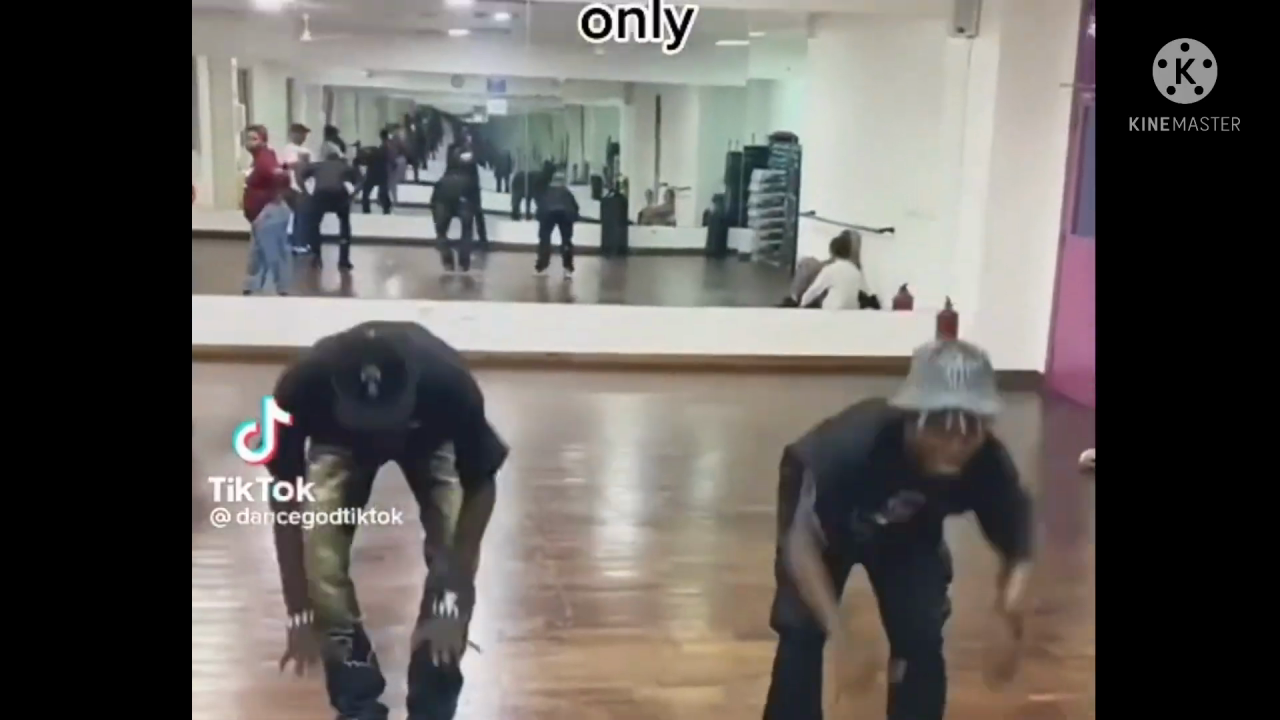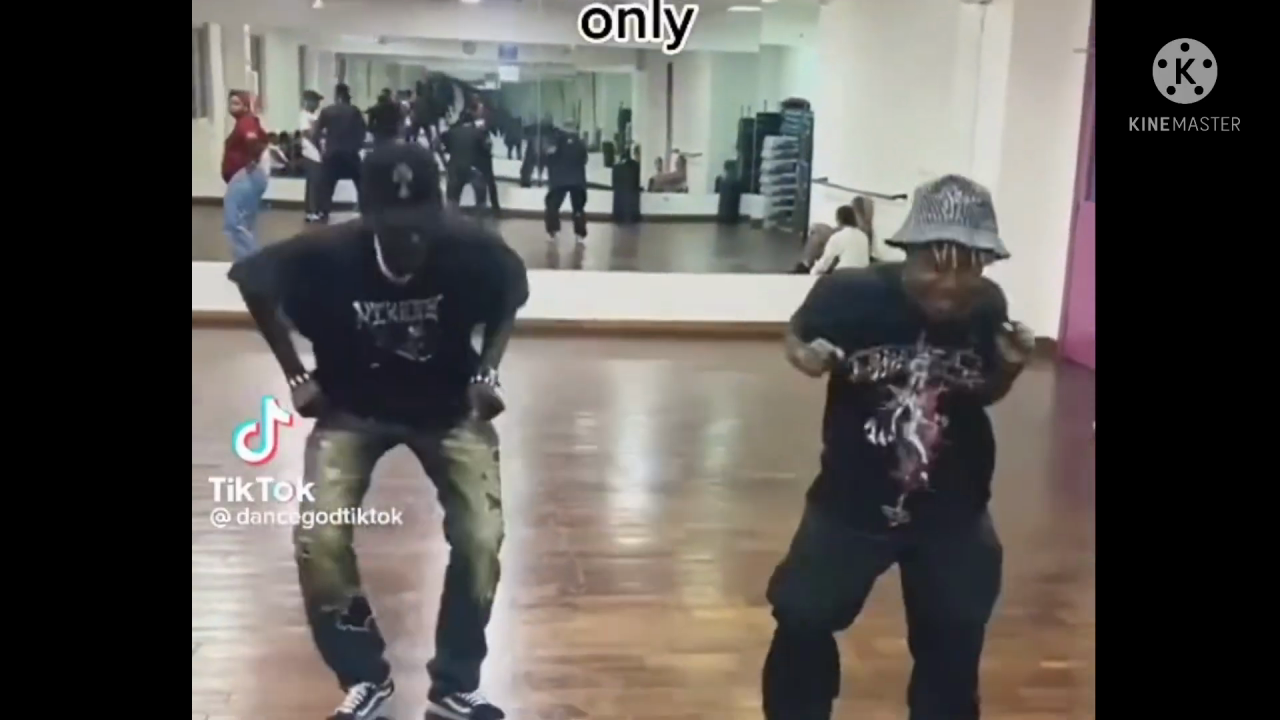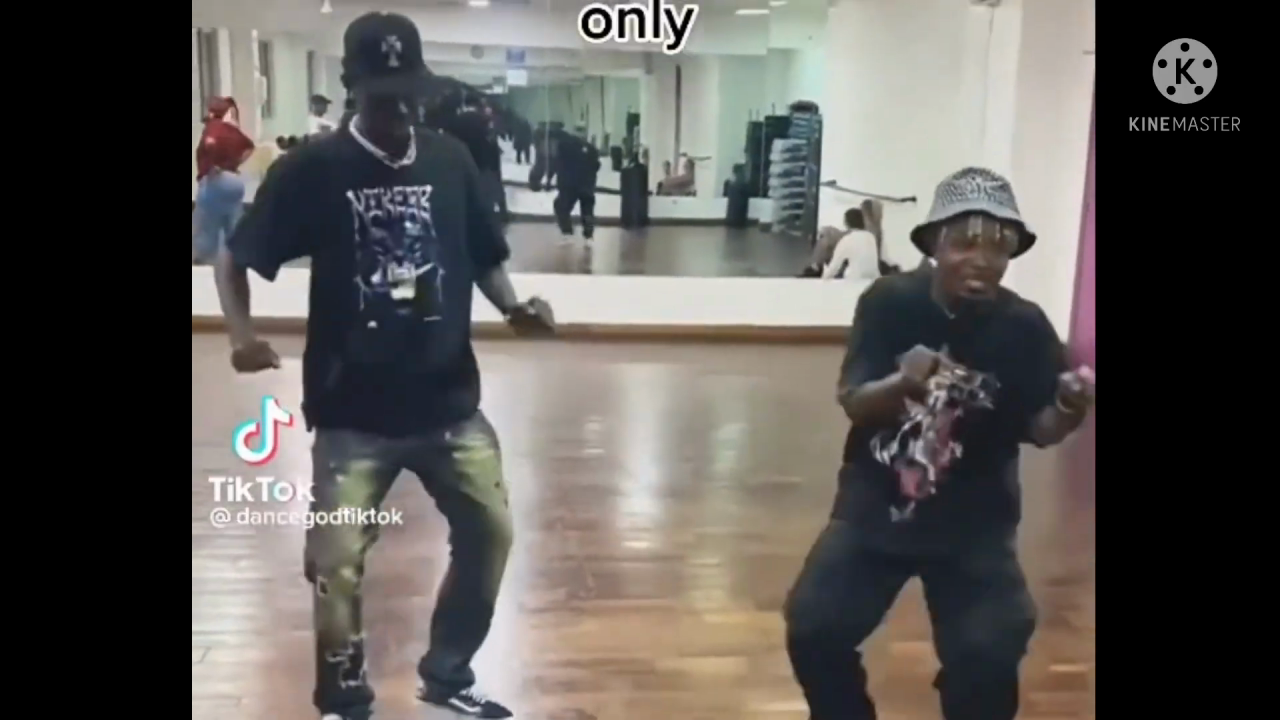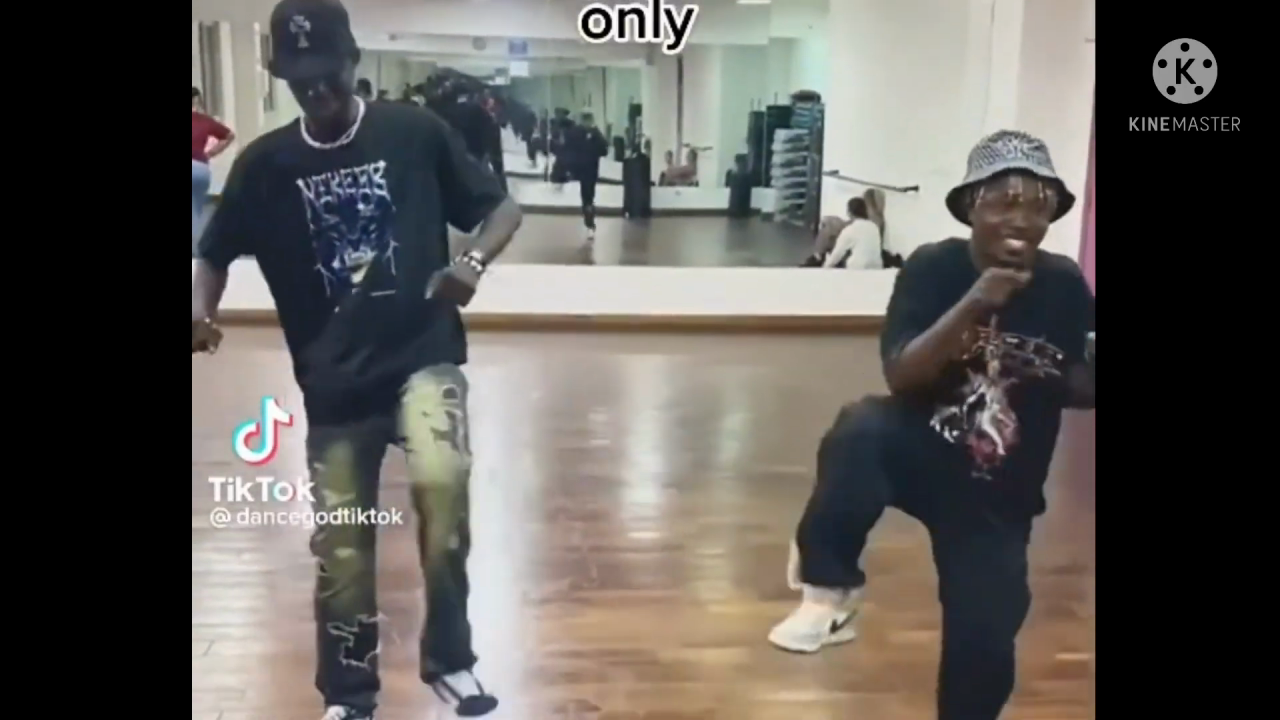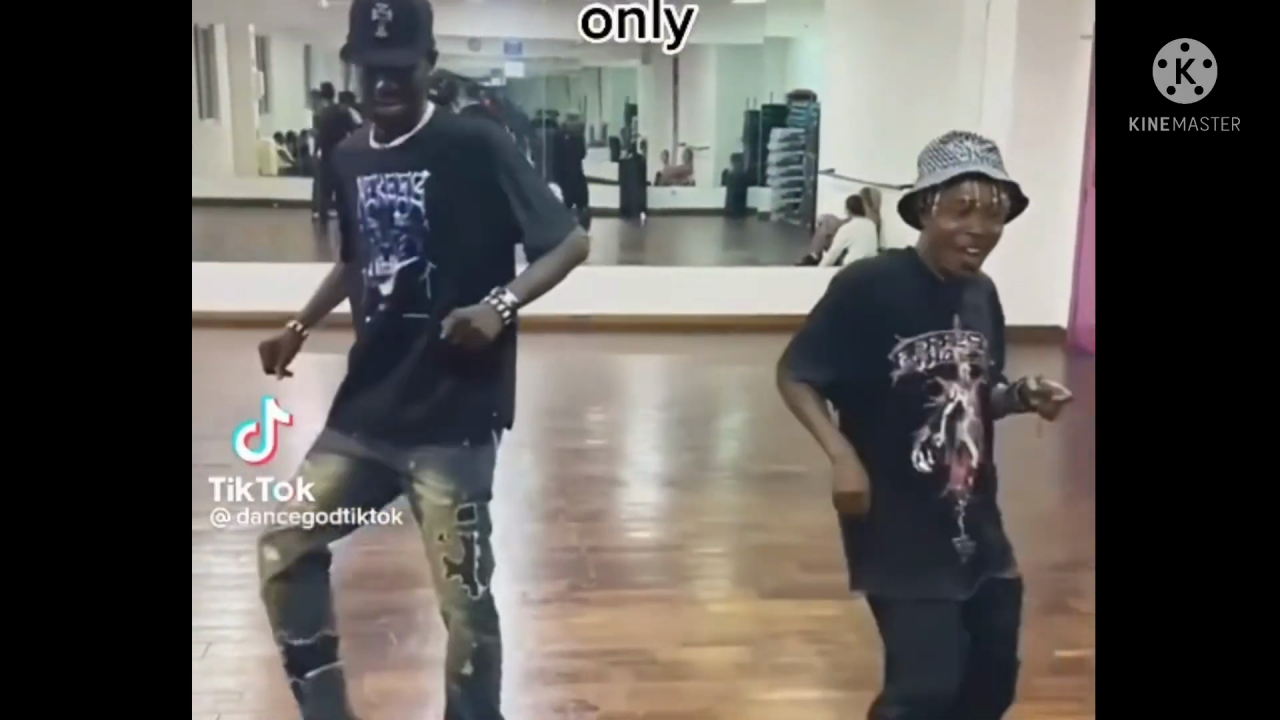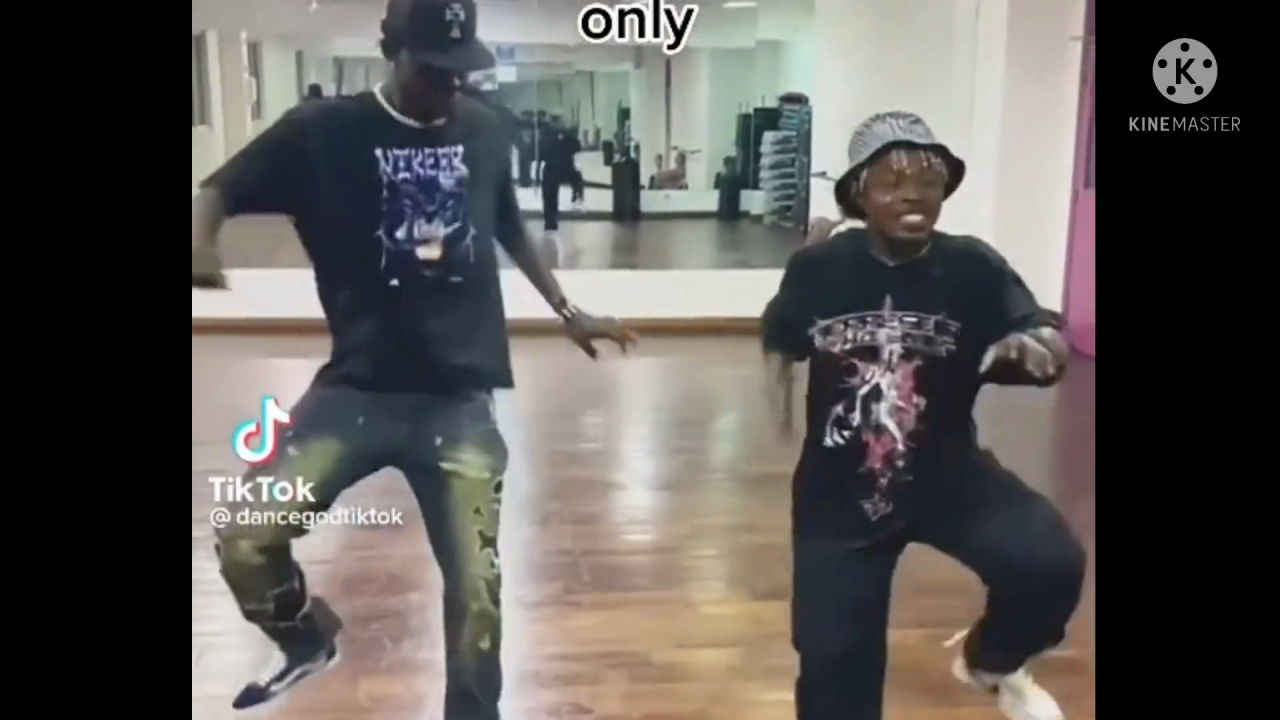
dt=0.5s
person 1, frame 1
left shoulder: (447, 385)
right shoulder: (306, 386)
left elbow: (481, 489)
right elbow: (285, 502)
left wrist: (451, 601)
right wrist: (300, 616)
left hip: (431, 439)
right hip: (338, 441)
left knee: (454, 554)
right knee: (321, 563)
person 1, frame 2
left shoulder: (472, 248)
right shoulder: (324, 253)
left elbow: (514, 297)
right elbow: (250, 281)
left wrist: (487, 376)
right wrist: (296, 376)
left hip: (446, 408)
right hip: (351, 409)
left knee: (480, 539)
right knee: (318, 539)
person 1, frame 3
left shoulder: (454, 165)
right shoulder: (309, 171)
left elbow: (487, 260)
right elbow: (235, 260)
left wrist: (513, 306)
right wrist: (241, 332)
left hip: (448, 401)
right hip: (353, 409)
left knee: (488, 537)
right knee: (336, 569)
person 1, frame 4
left shoulder: (417, 133)
right shoulder: (265, 164)
left elbow: (500, 205)
right elbow: (215, 254)
left wrist: (473, 261)
right wrist: (201, 313)
left hip: (421, 355)
right hip: (335, 382)
left knee: (436, 479)
right knee: (339, 552)
left ankle: (448, 655)
person 1, frame 5
left shoulder: (477, 148)
right shoulder: (349, 157)
left elbow: (569, 243)
left wrist: (497, 304)
right wrist: (300, 326)
left hip: (455, 409)
right hip: (366, 399)
left knee: (463, 594)
right knee: (285, 550)
person 1, frame 6
left shoulder: (482, 132)
right shoulder: (326, 131)
left elbow: (509, 227)
right elbow: (218, 191)
left wrist: (568, 310)
right wrist: (200, 245)
left hip: (457, 397)
right hip: (357, 385)
left knee: (476, 585)
right knee: (245, 537)
right ankle: (306, 641)
person 2, frame 1
left shoulder: (991, 465)
right shoulder: (857, 446)
left elbow: (1016, 549)
right elbow: (801, 544)
left wrist: (1009, 618)
right wrist: (844, 638)
left hip: (908, 534)
right hip: (826, 502)
left knee: (922, 639)
right knee: (802, 632)
person 2, frame 2
left shoulder: (988, 306)
right shoulder: (853, 293)
left elbow: (990, 393)
right elbow: (795, 339)
left wrist: (1010, 367)
right wrist: (807, 357)
left hip: (950, 510)
right hip: (850, 498)
left knee: (953, 633)
right knee: (804, 616)
person 2, frame 3
left shoulder: (1026, 327)
right shoulder: (890, 301)
left elbow: (1044, 430)
right elbow: (854, 404)
left wrist: (1076, 404)
right wrist: (902, 382)
left hip: (974, 524)
right hip: (876, 505)
left knee: (989, 650)
right knee: (815, 625)
person 2, frame 4
left shoulder: (1065, 285)
right shoulder: (932, 269)
left elbow: (1079, 388)
right elbow: (901, 375)
left wrist: (1085, 377)
right wrist: (972, 306)
left hip: (1001, 491)
right hip: (914, 444)
left knee: (984, 645)
right knee: (858, 435)
right ankle: (827, 586)
person 2, frame 5
left shoulder: (981, 295)
right shoulder: (867, 285)
right elbow: (795, 375)
left wrist: (1024, 396)
right wrist: (844, 457)
left hip: (970, 515)
right hip: (897, 521)
left knee: (990, 667)
person 2, frame 6
left shoulder: (972, 266)
right shoulder: (819, 266)
left elbow: (1051, 354)
right elbow: (778, 339)
left wrist: (1037, 344)
right wrist: (780, 380)
left hip: (943, 468)
right hip: (841, 490)
left knee: (1049, 563)
right knee: (833, 652)
left ankle: (992, 661)
